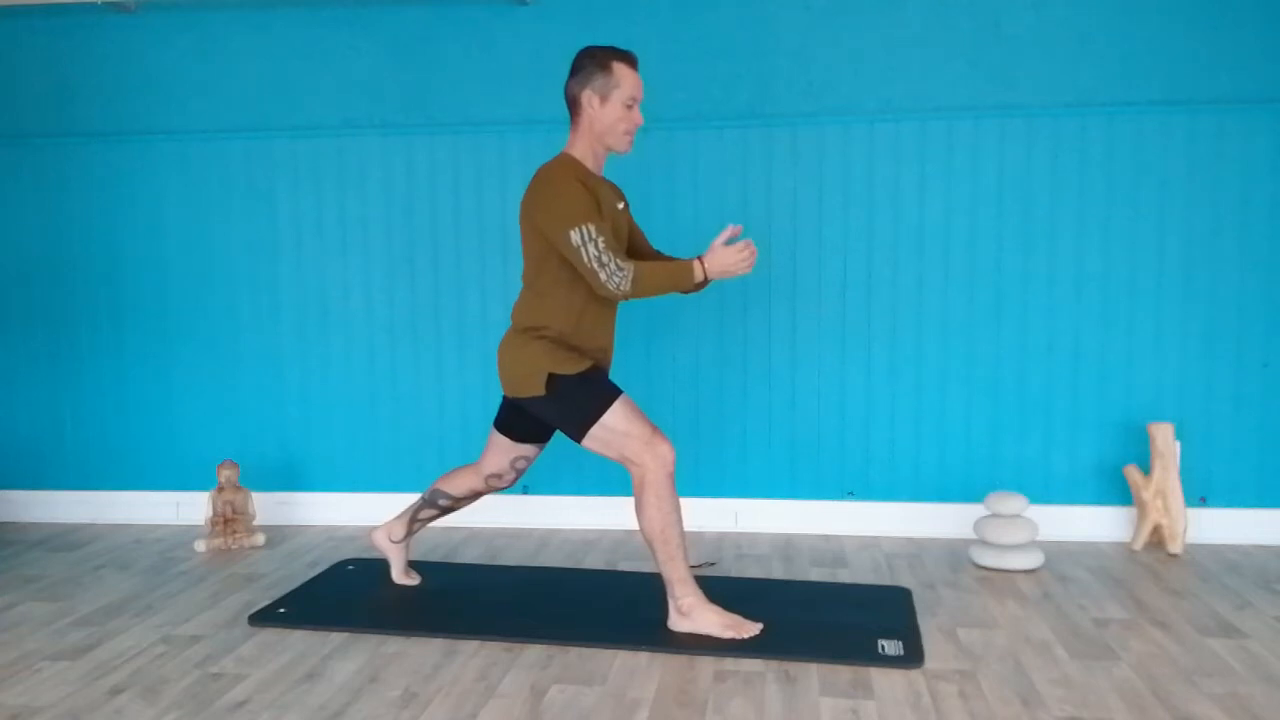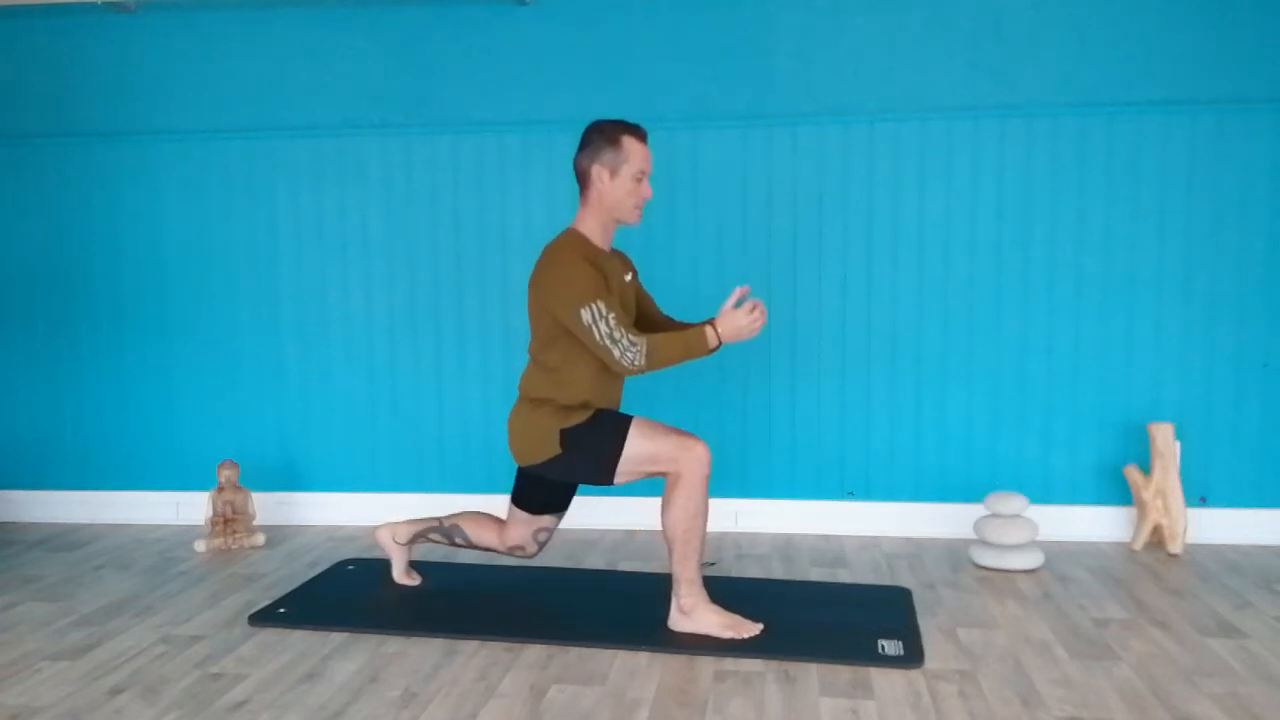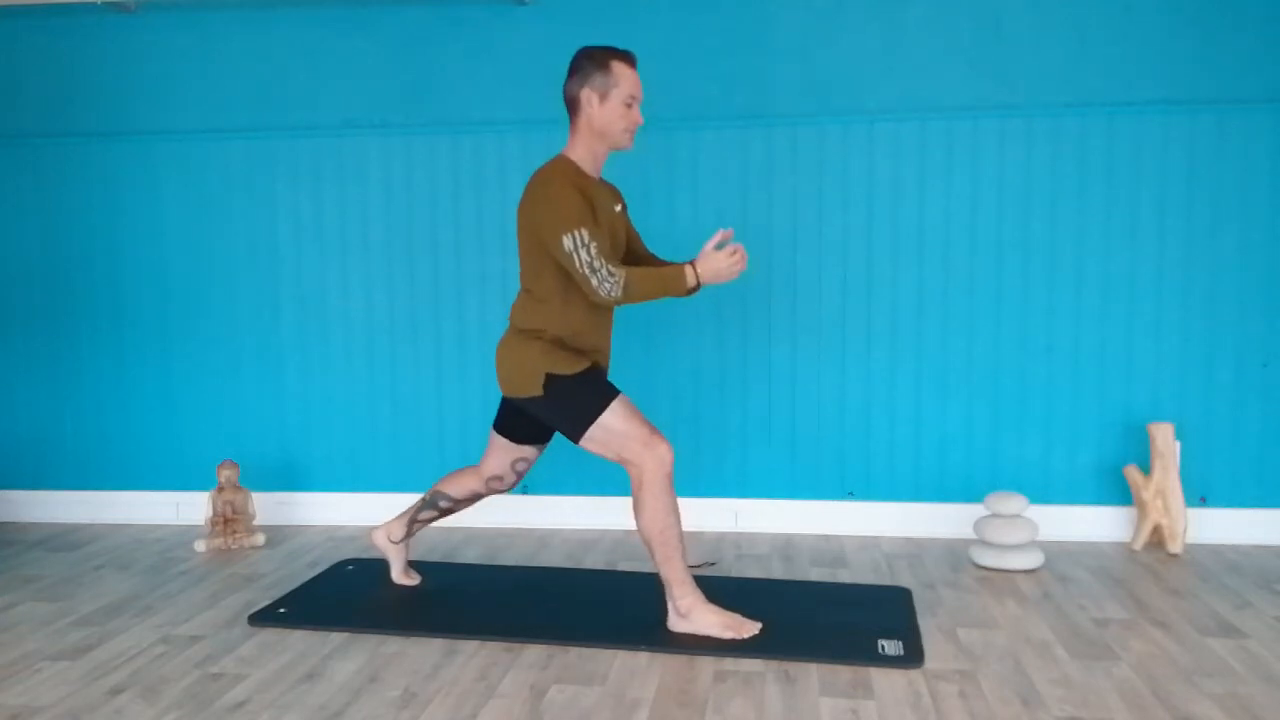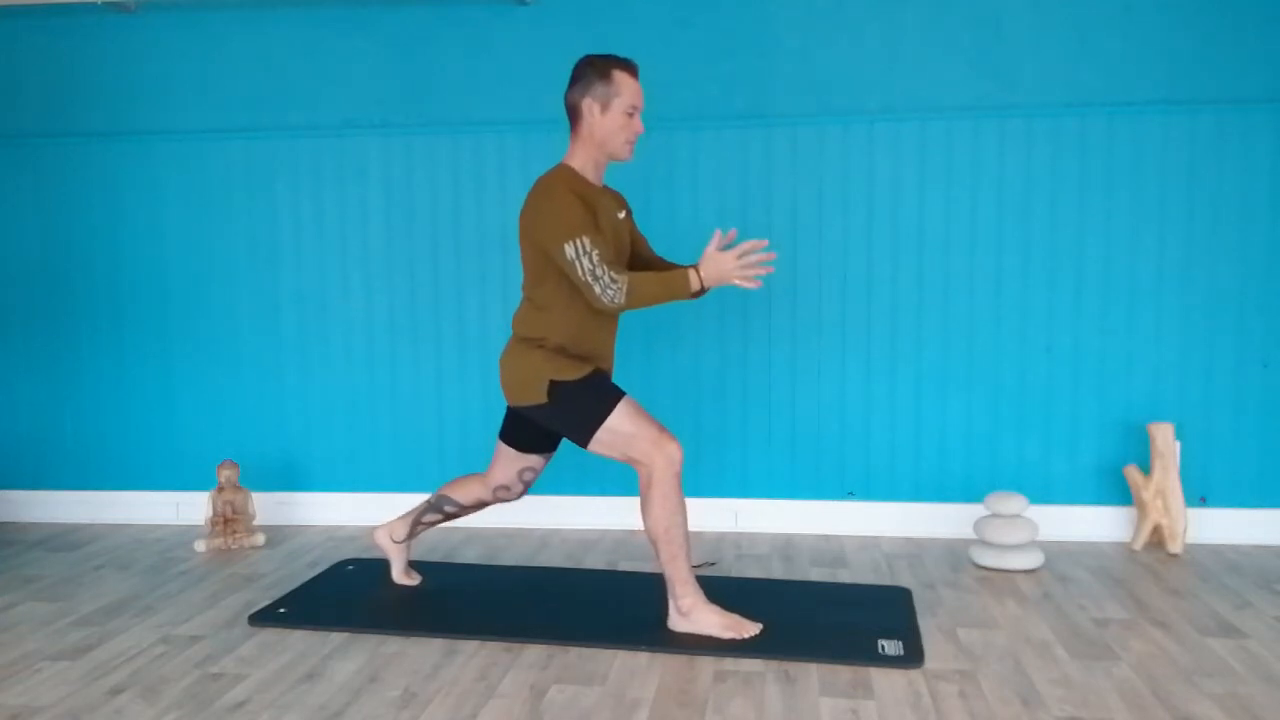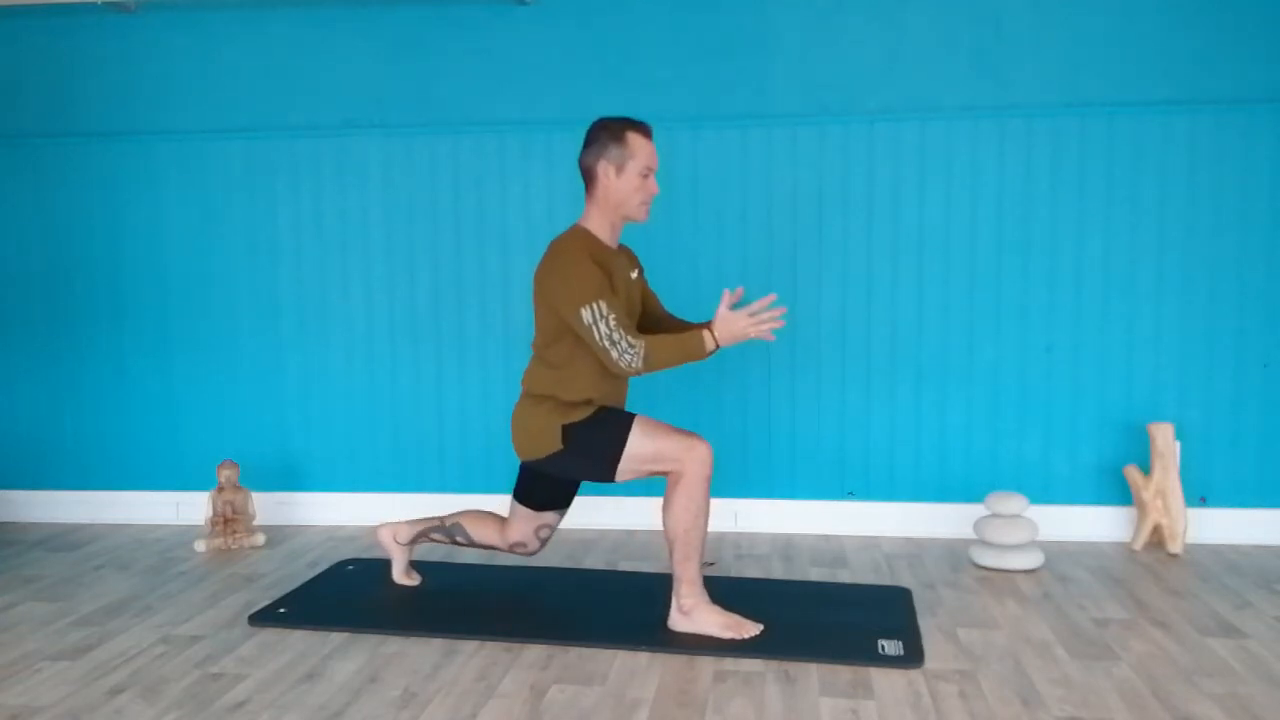
dt=1s
person 1, frame 1
left shoulder: (606, 193)
right shoulder: (558, 186)
left elbow: (646, 262)
right elbow: (613, 279)
left wrist: (707, 266)
right wrist: (703, 268)
left hip: (552, 361)
right hip: (547, 360)
left knee: (494, 473)
right knee: (654, 454)
left ankle: (396, 533)
right ankle: (687, 606)
person 1, frame 2
left shoulder: (615, 264)
right shoulder: (567, 265)
left elbow: (658, 330)
right elbow: (627, 354)
left wrist: (715, 325)
right wrist: (715, 335)
left hip: (564, 426)
right hip: (555, 428)
left knee: (516, 542)
right knee: (690, 456)
left ankle: (401, 535)
right ankle: (689, 605)
person 1, frame 3
left shoulder: (604, 194)
right shoulder: (556, 189)
left elbow: (639, 265)
right elbow: (606, 284)
left wrist: (697, 268)
right wrist: (696, 275)
left hip: (552, 362)
right hip: (545, 363)
left knee: (495, 476)
right knee: (653, 455)
left ankle: (395, 533)
right ankle: (686, 607)
person 1, frame 4
left shoulder: (608, 202)
right shoulder: (556, 198)
left elbow: (648, 269)
right elbow: (608, 290)
left wrist: (706, 273)
right wrist: (700, 278)
left hip: (556, 369)
right hip: (547, 370)
left knee: (502, 483)
right knee: (661, 452)
left ankle: (397, 532)
right ankle: (687, 606)
person 1, frame 5
left shoulder: (622, 260)
right shoulder: (572, 261)
left elbow: (658, 325)
right elbow: (624, 355)
left wrist: (715, 327)
right wrist: (713, 338)
left hip: (564, 420)
right hip: (559, 423)
left knee: (520, 539)
right knee: (692, 456)
left ankle: (403, 536)
right ankle: (690, 607)
